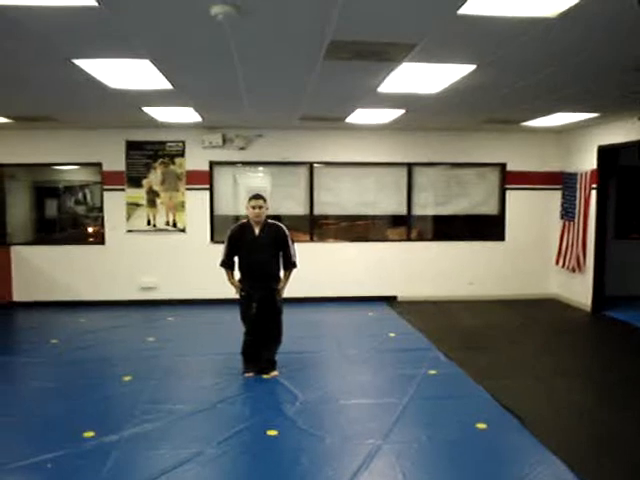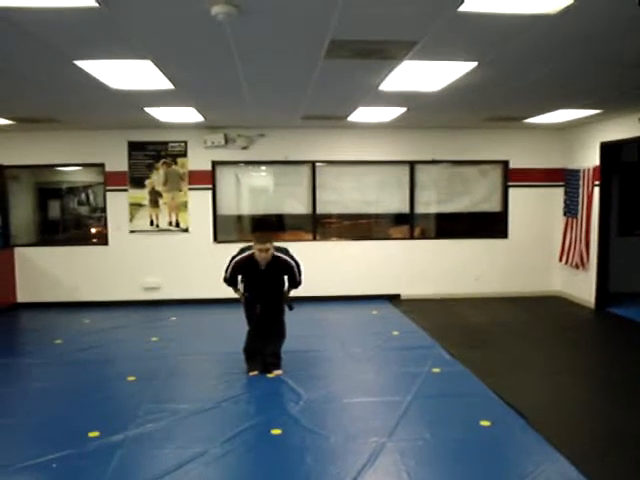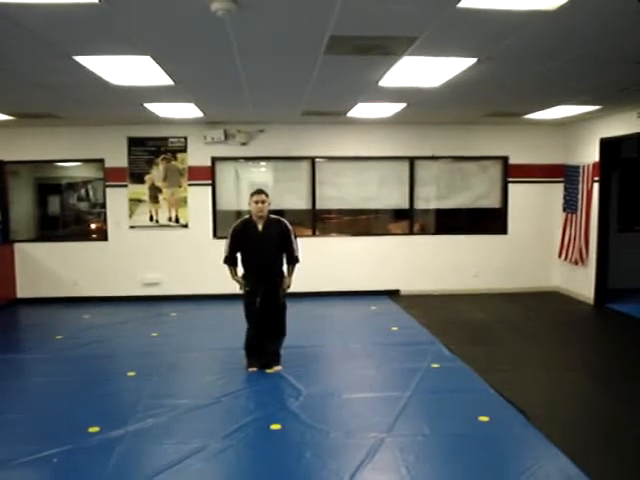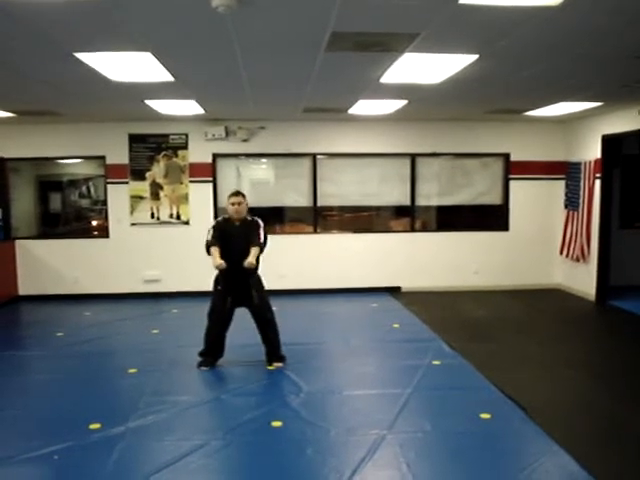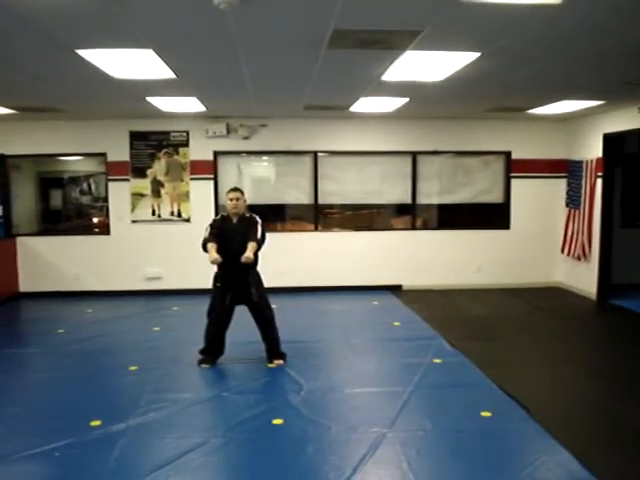
dt=1s
person 1, frame 1
left shoulder: (279, 230)
right shoulder: (237, 231)
left elbow: (289, 259)
right elbow: (227, 259)
left wrist: (283, 283)
right wrist: (233, 282)
left hip: (272, 289)
right hip: (248, 289)
left knee: (272, 329)
right knee: (251, 328)
left ankle: (268, 365)
right ankle: (250, 365)
person 1, frame 2
left shoulder: (285, 259)
right shoulder: (241, 259)
left elbow: (295, 278)
right elbow: (229, 277)
left wrist: (287, 293)
right wrist: (239, 292)
left hip: (275, 295)
right hip: (252, 295)
left knee: (277, 328)
right knee: (255, 328)
left ankle: (272, 364)
right ankle: (253, 364)
person 1, frame 3
left shoulder: (281, 225)
right shoulder: (240, 227)
left elbow: (292, 252)
right elbow: (230, 254)
left wrist: (288, 277)
right wrist: (236, 277)
left hip: (275, 282)
right hip: (252, 283)
left knee: (276, 323)
right knee: (254, 323)
left ankle: (272, 359)
right ankle: (253, 360)
person 1, frame 4
left shoulder: (255, 224)
right shoulder: (220, 225)
left elbow: (258, 242)
right elbow: (212, 243)
left wrist: (252, 258)
right wrist: (216, 258)
left hip: (250, 280)
right hip: (226, 280)
left knee: (265, 317)
right knee: (217, 319)
left ankle: (275, 356)
right ankle: (210, 356)
person 1, frame 5
left shoulder: (253, 221)
right shoulder: (218, 222)
left elbow: (256, 239)
right elbow: (209, 239)
left wrist: (250, 252)
right wrist: (212, 253)
left hip: (249, 277)
right hip: (225, 277)
left knee: (264, 315)
right knee: (217, 316)
left ankle: (275, 353)
right ankle: (210, 354)
